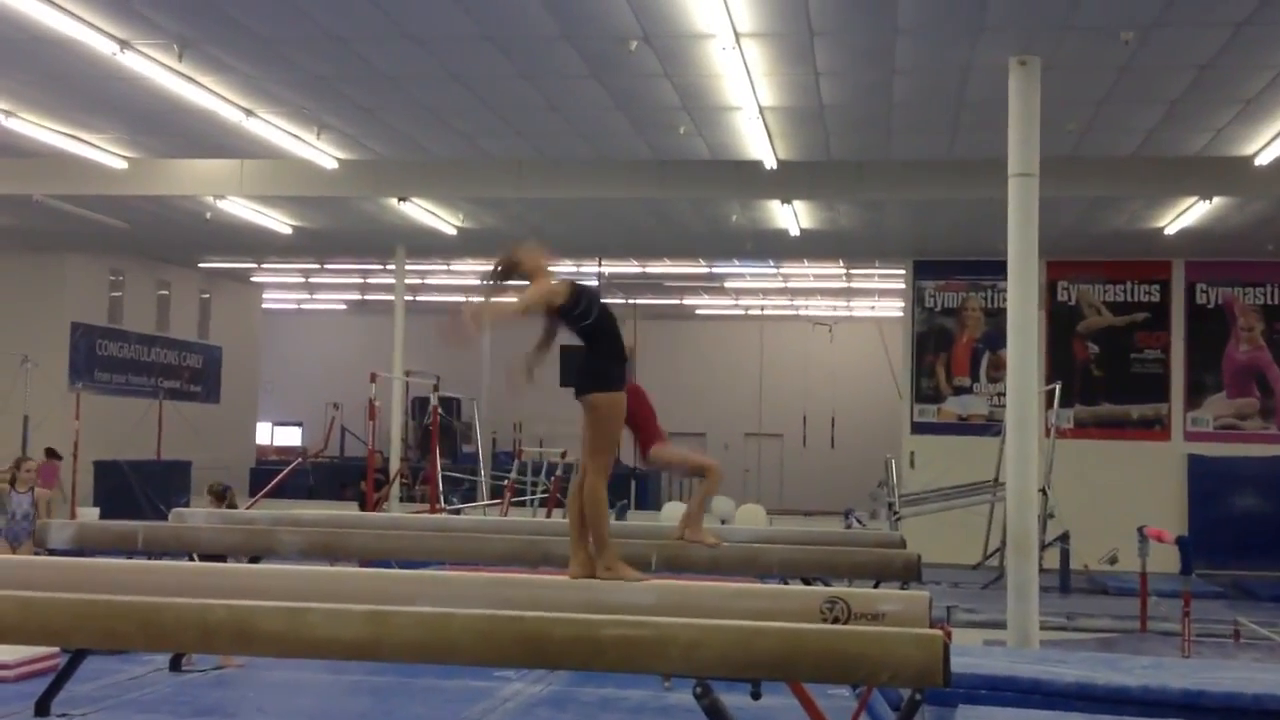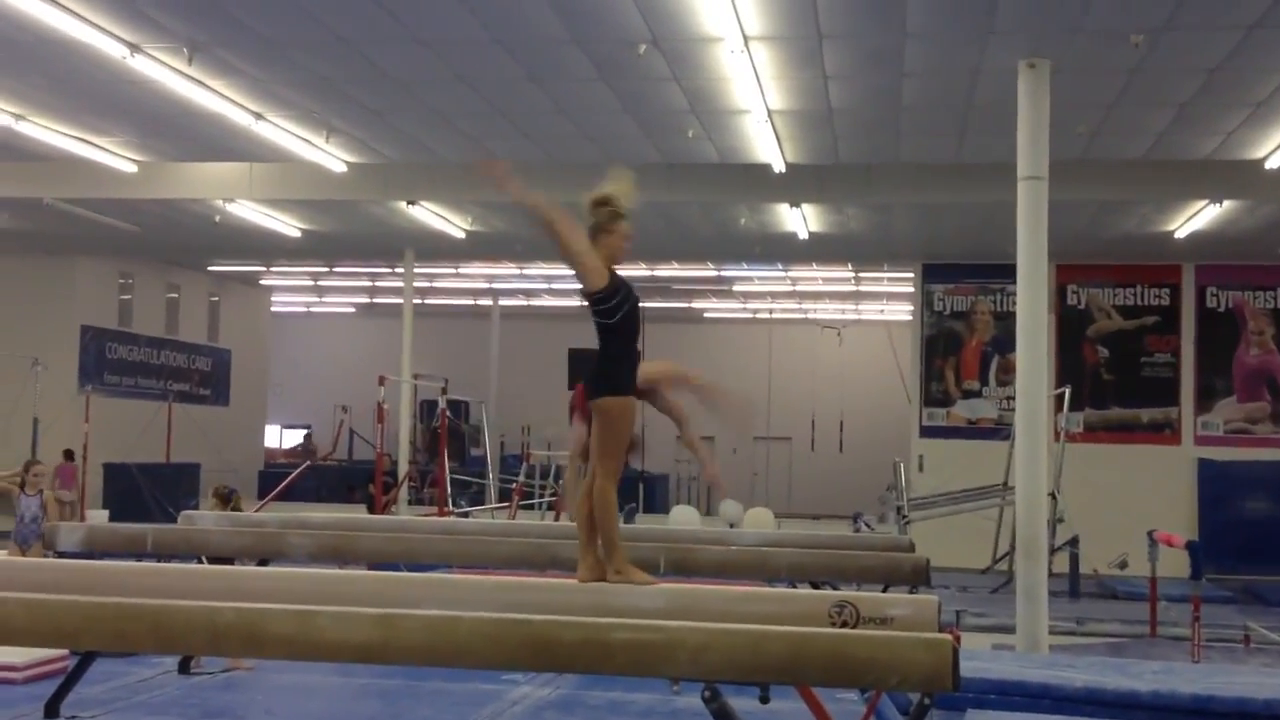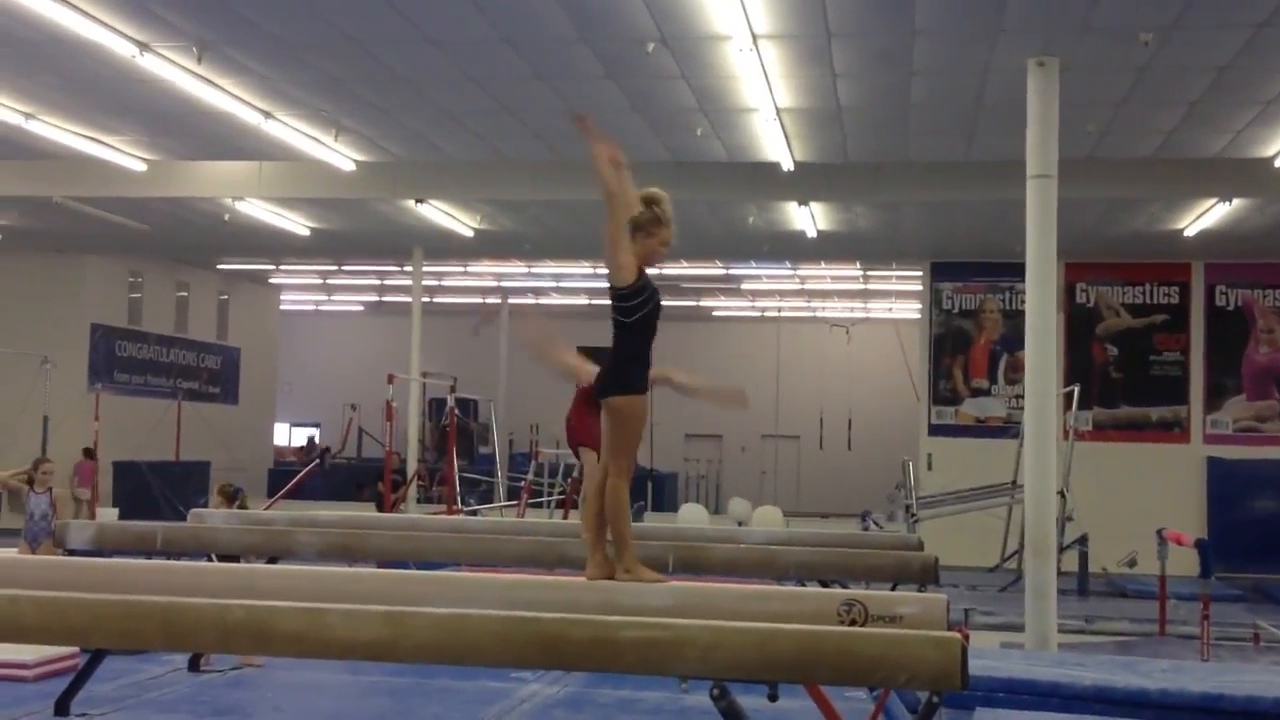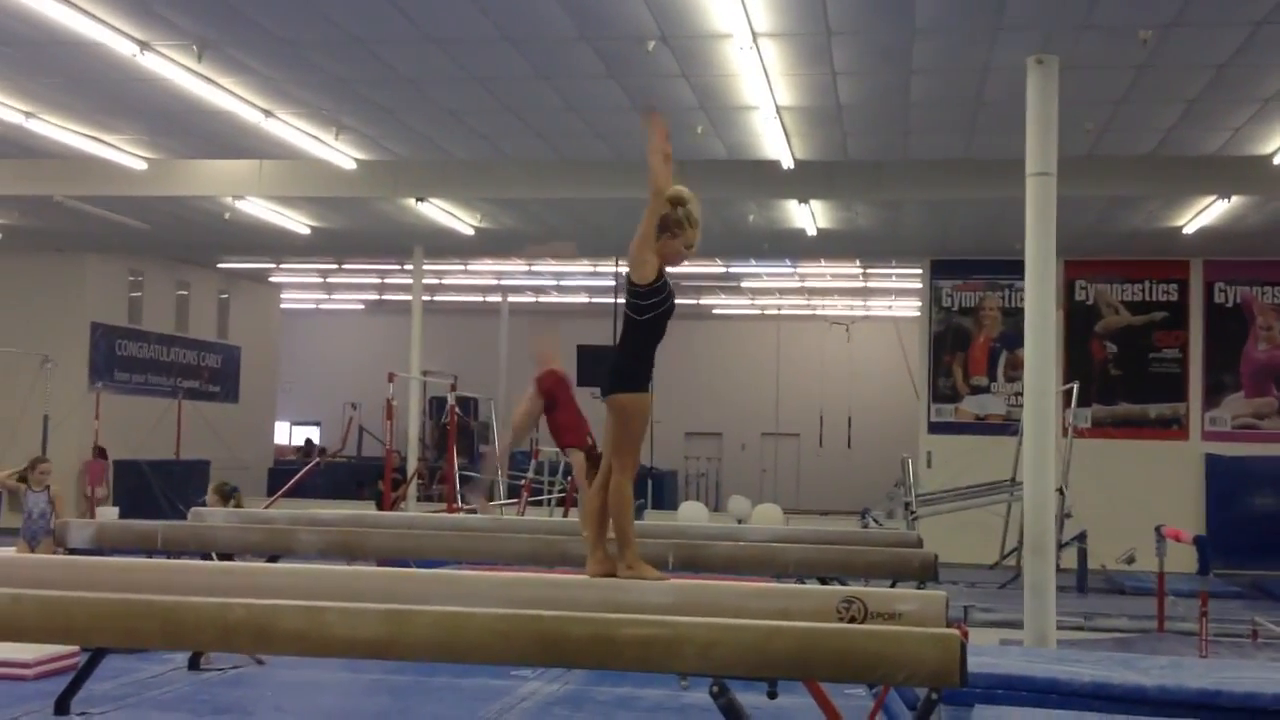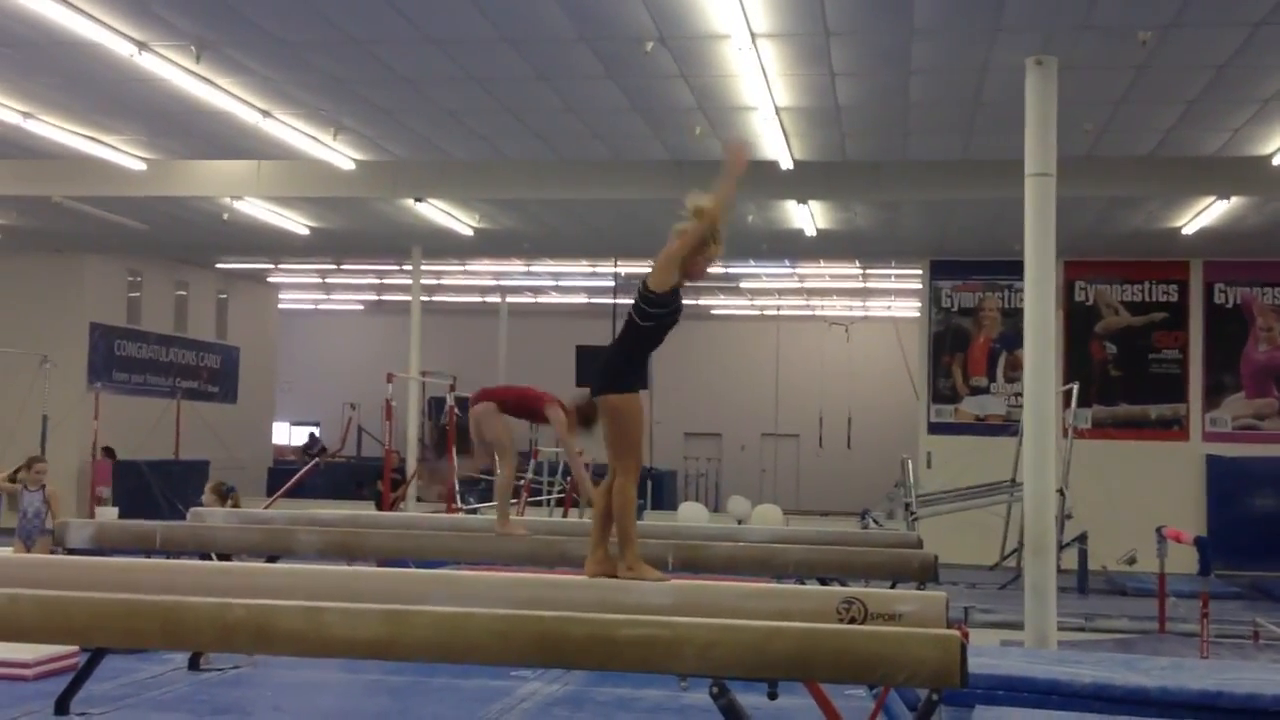
dt=0.2s
person 1, frame 1
left shoulder: (551, 295)
right shoulder: (551, 291)
left elbow: (547, 336)
right elbow: (518, 304)
left wrist: (533, 358)
right wrist: (484, 312)
left hip: (597, 374)
right hip: (603, 379)
left knee: (590, 472)
right knee: (596, 474)
left ankle: (581, 559)
right ankle: (607, 561)
person 1, frame 2
left shoulder: (599, 274)
right shoulder: (594, 271)
right elbow: (558, 222)
right wrist: (516, 188)
left hip: (611, 380)
right hip: (612, 382)
left knee: (599, 475)
right knee: (606, 476)
left ankle: (590, 563)
right ankle: (616, 564)
person 1, frame 3
left shoulder: (631, 270)
right shoulder: (623, 266)
left elbow: (622, 200)
right elbow: (615, 199)
left wrist: (616, 162)
right wrist: (595, 140)
left hip: (623, 378)
right hip: (622, 379)
left knee: (610, 471)
right knee: (618, 473)
left ankle: (597, 559)
right ankle: (624, 562)
person 1, frame 4
left shoulder: (651, 269)
right shoulder: (644, 263)
left elbow: (659, 198)
right elbow: (656, 198)
left wrist: (661, 149)
right wrist: (657, 138)
left hip: (627, 376)
right hip: (628, 377)
left knee: (611, 470)
right knee: (624, 471)
left ankle: (598, 556)
right ankle: (628, 560)
person 1, frame 5
left shoulder: (668, 278)
right shoulder: (664, 271)
left elbow: (702, 222)
right elbow: (708, 220)
left wrist: (730, 173)
right wrist: (733, 169)
left hip: (621, 375)
right hip: (618, 376)
left knee: (620, 472)
right knee: (627, 471)
left ankle: (598, 556)
right ankle: (629, 560)
